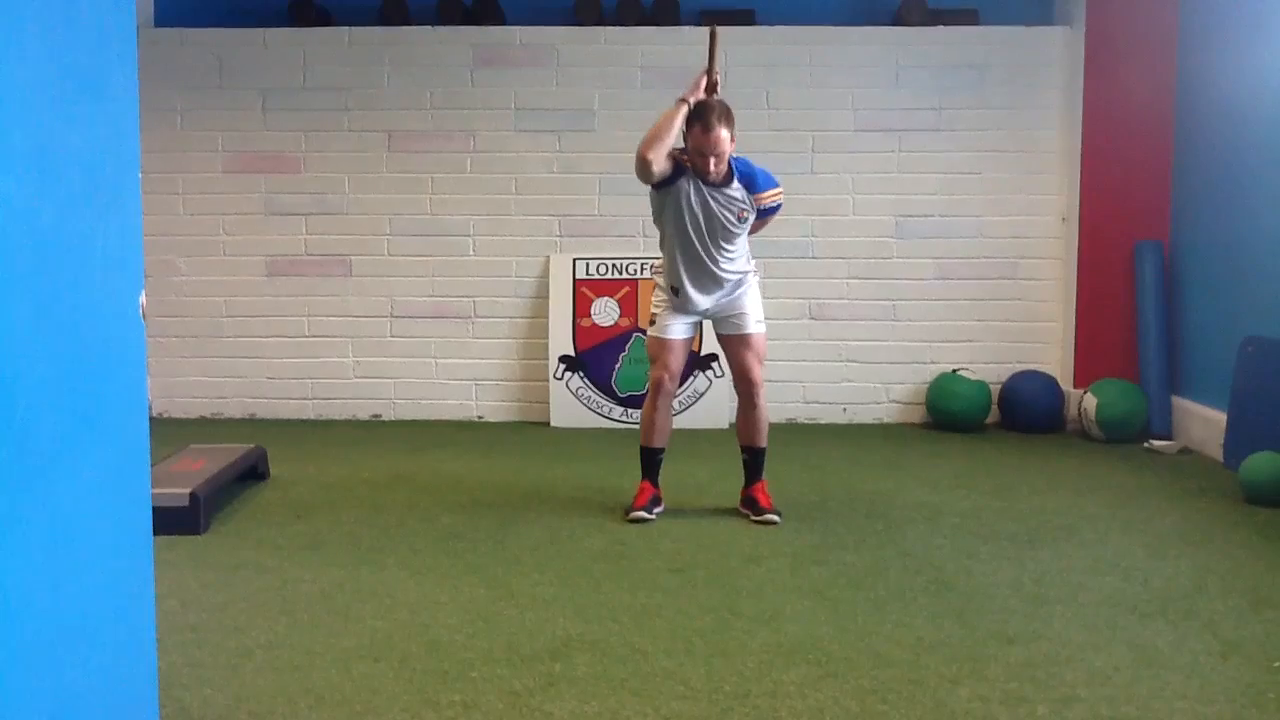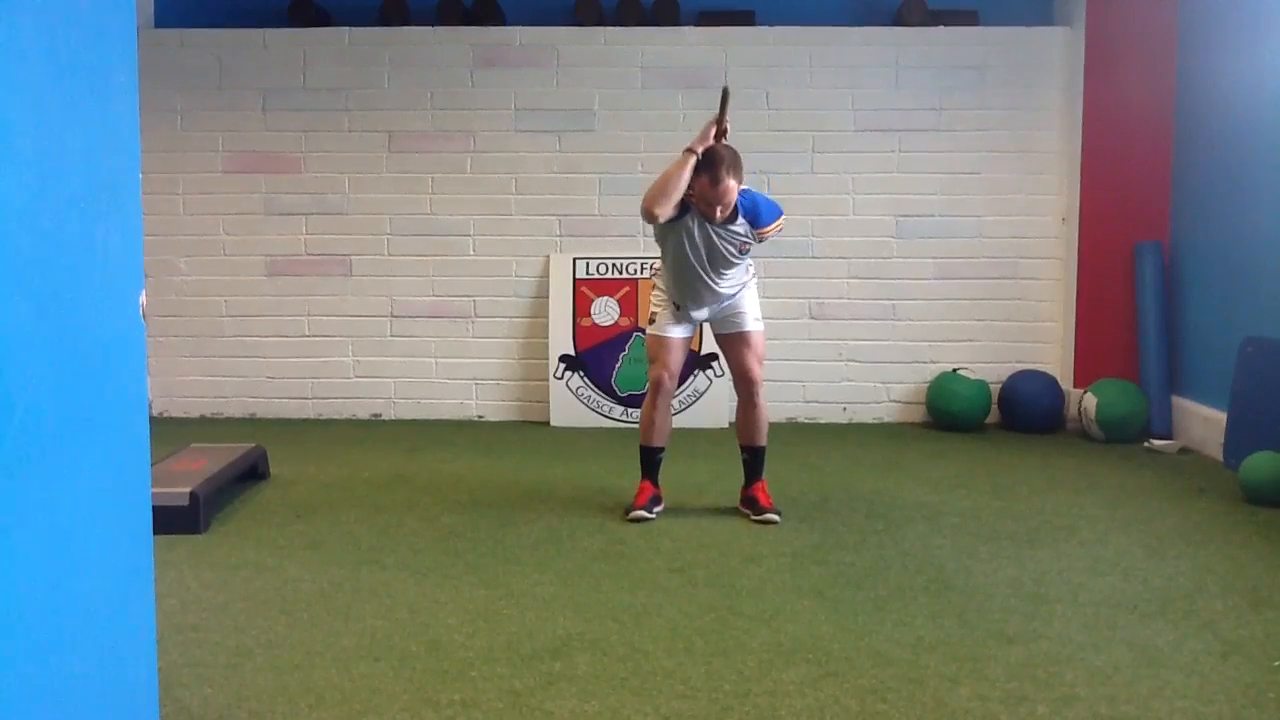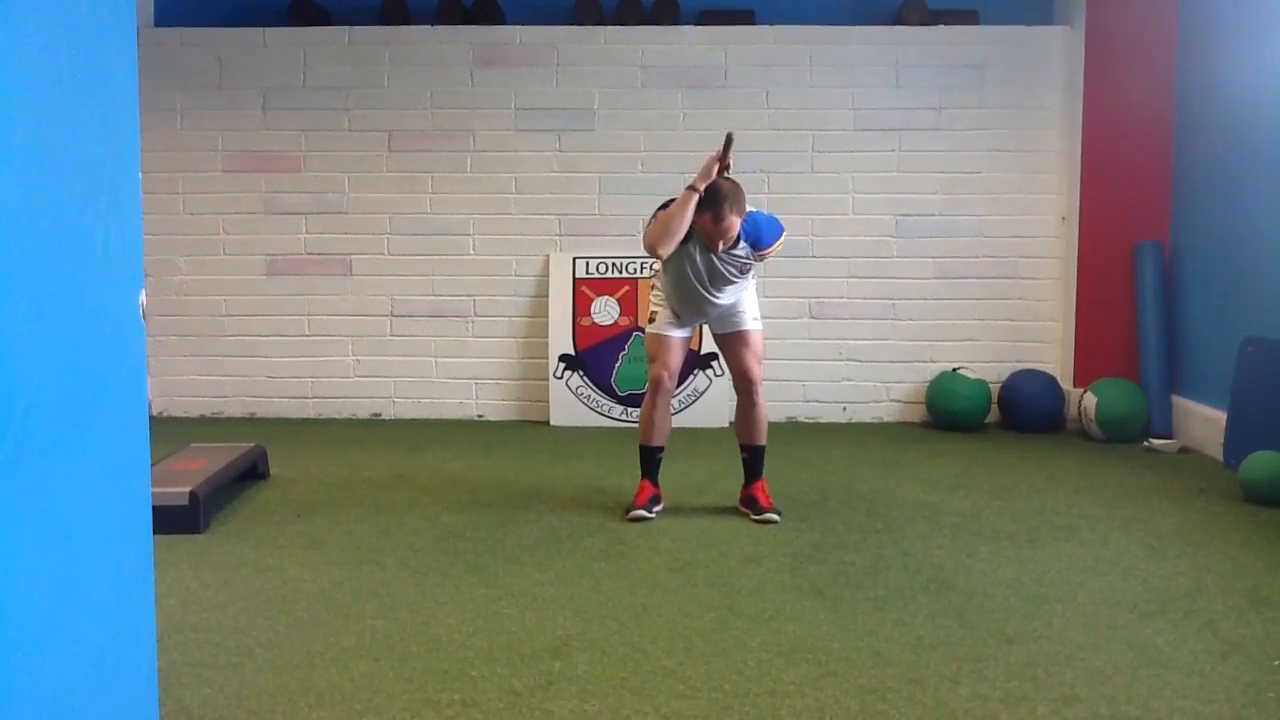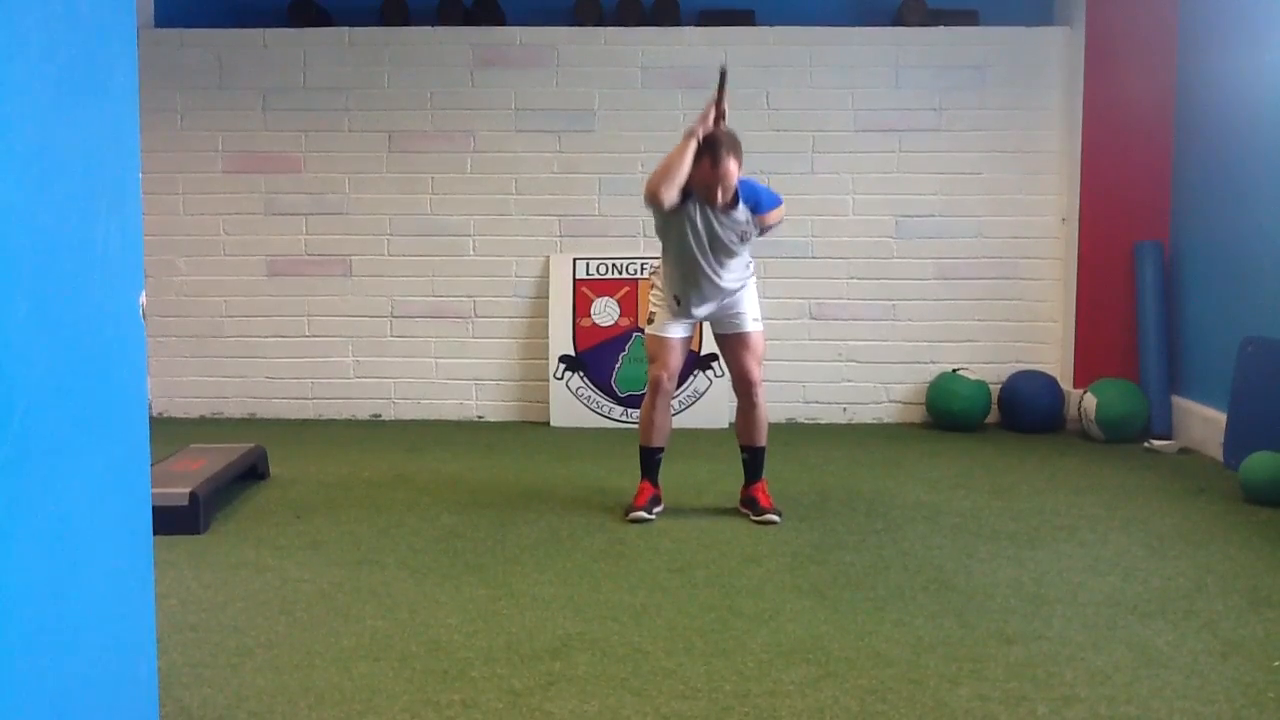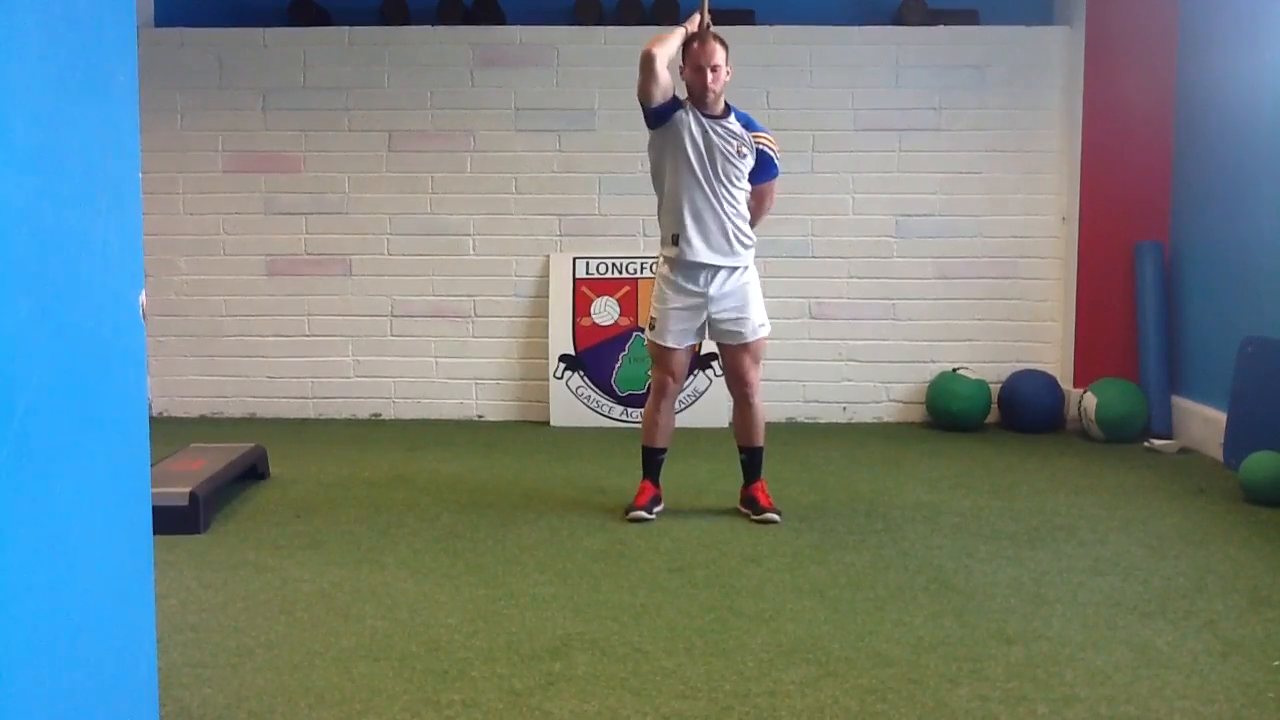
dt=0.4s
person 1, frame 1
left shoulder: (756, 182)
right shoulder: (670, 171)
right elbow: (645, 157)
right wrist: (687, 100)
left hip: (735, 289)
right hip: (677, 289)
left knee: (751, 383)
right knee: (662, 382)
left ankle: (754, 488)
right ankle: (649, 487)
person 1, frame 2
left shoulder: (759, 211)
right shoulder: (675, 201)
right elbow: (652, 211)
right wrist: (694, 150)
left hip: (734, 294)
right hip: (675, 294)
left knee: (751, 381)
right knee: (661, 381)
left ankle: (754, 487)
right ankle: (649, 486)
person 1, frame 3
left shoulder: (760, 230)
right shoulder: (677, 217)
right elbow: (656, 247)
right wrist: (697, 186)
left hip: (733, 299)
right hip: (675, 299)
left knee: (751, 382)
right knee: (660, 382)
left ankle: (754, 487)
right ankle: (648, 487)
person 1, frame 4
left shoulder: (759, 200)
right shoulder: (676, 193)
right elbow: (656, 196)
right wrist: (697, 131)
left hip: (734, 292)
right hip: (676, 293)
left knee: (750, 383)
right knee: (660, 383)
left ankle: (754, 487)
right ankle: (648, 486)
person 1, frame 5
left shoulder: (752, 134)
right shoulder: (668, 118)
left elbow: (765, 197)
right elbow: (651, 59)
right wrist: (686, 29)
left hip: (737, 275)
right hip: (679, 274)
left knee: (746, 385)
right knee: (665, 384)
left ankle: (753, 488)
right ankle: (650, 487)
